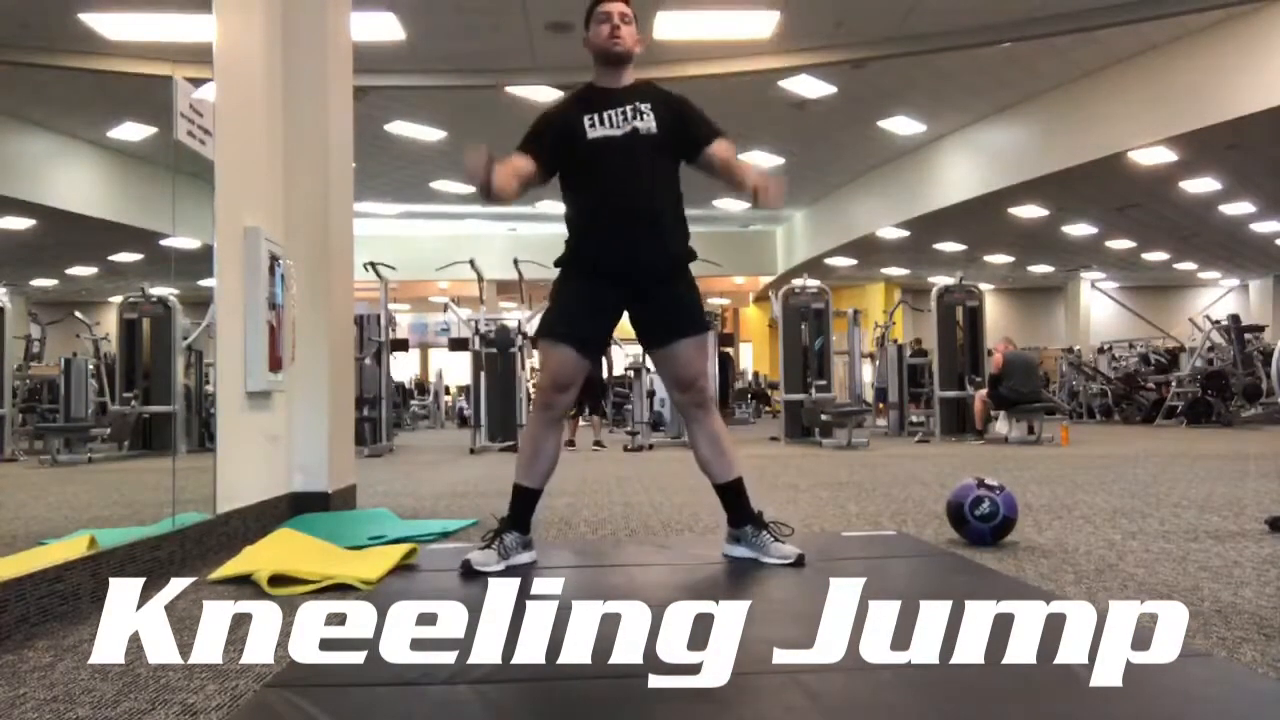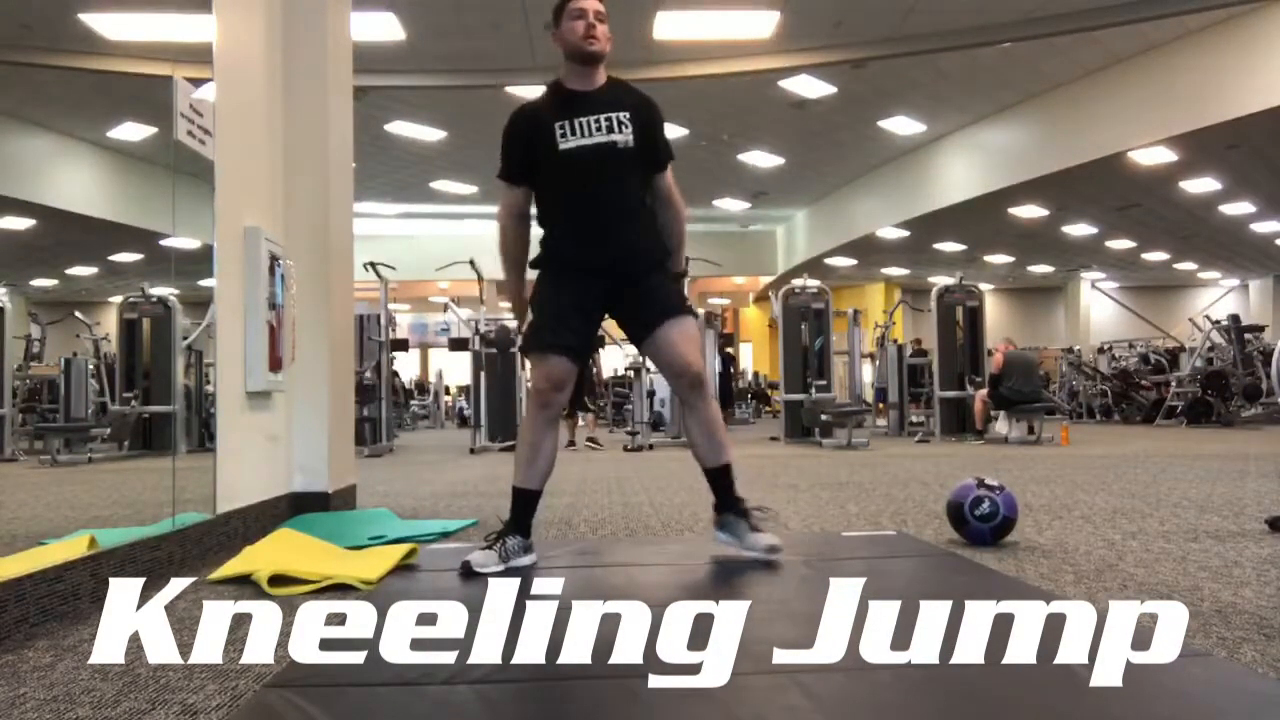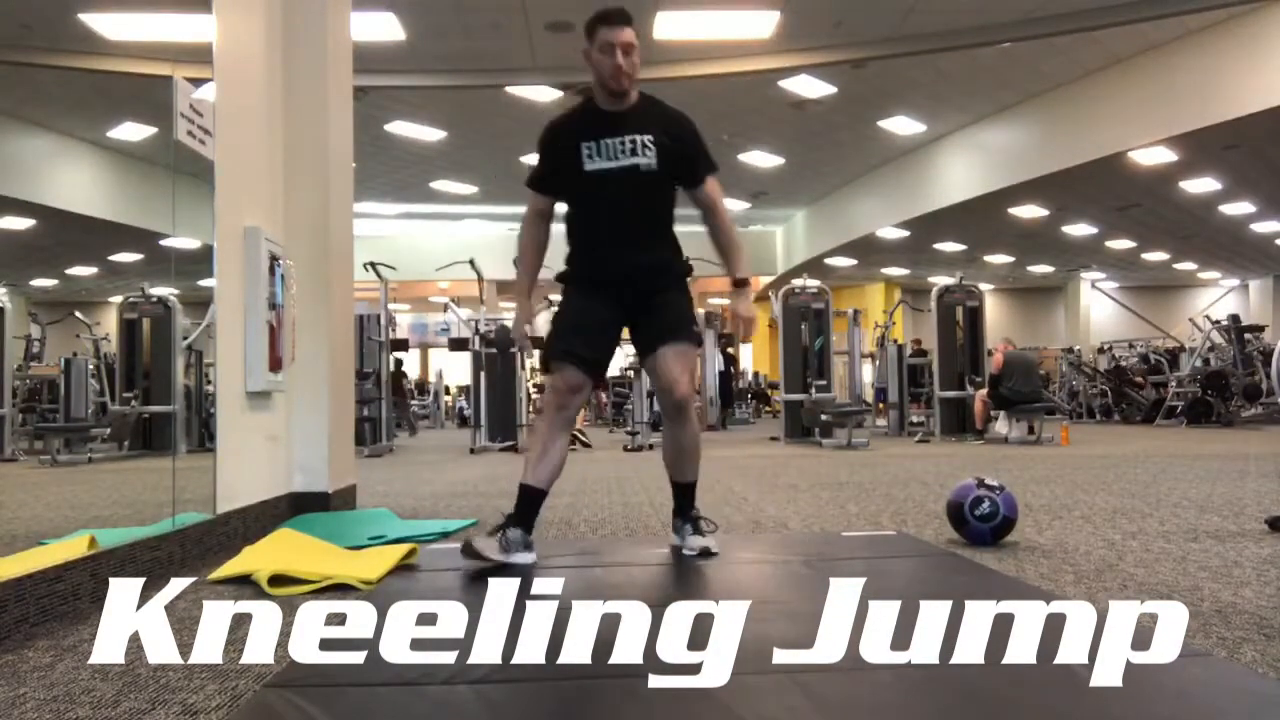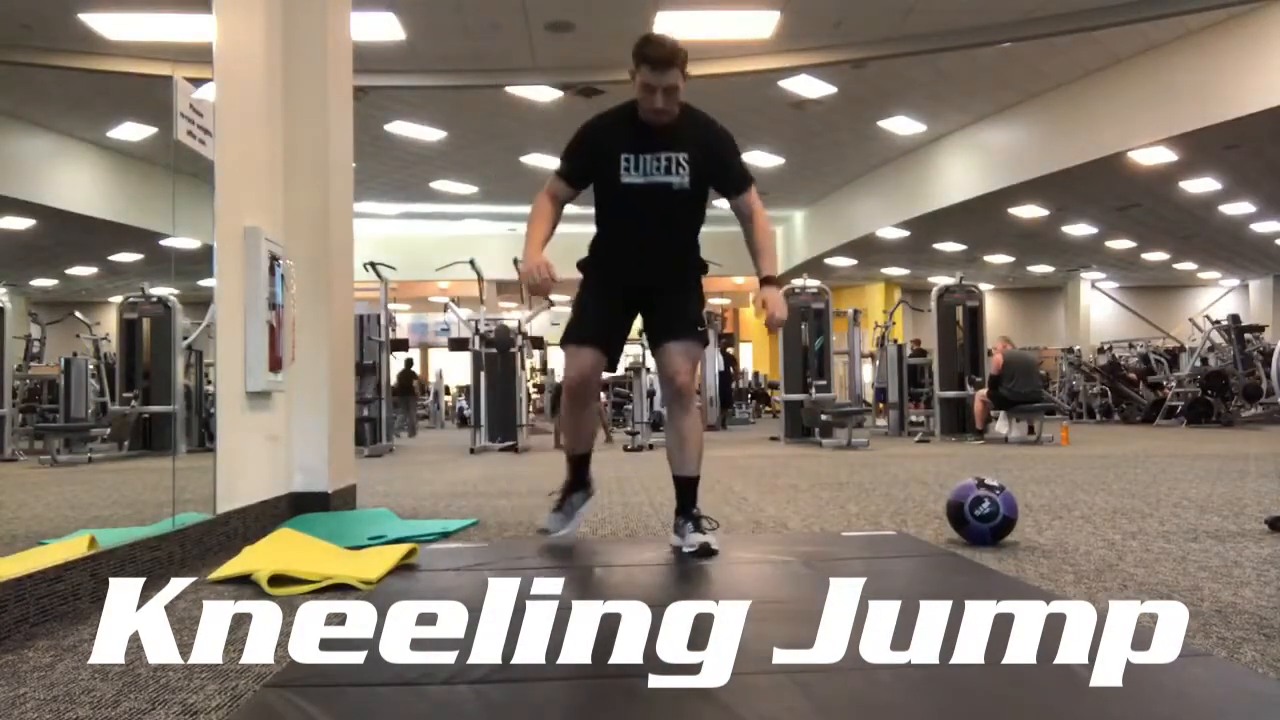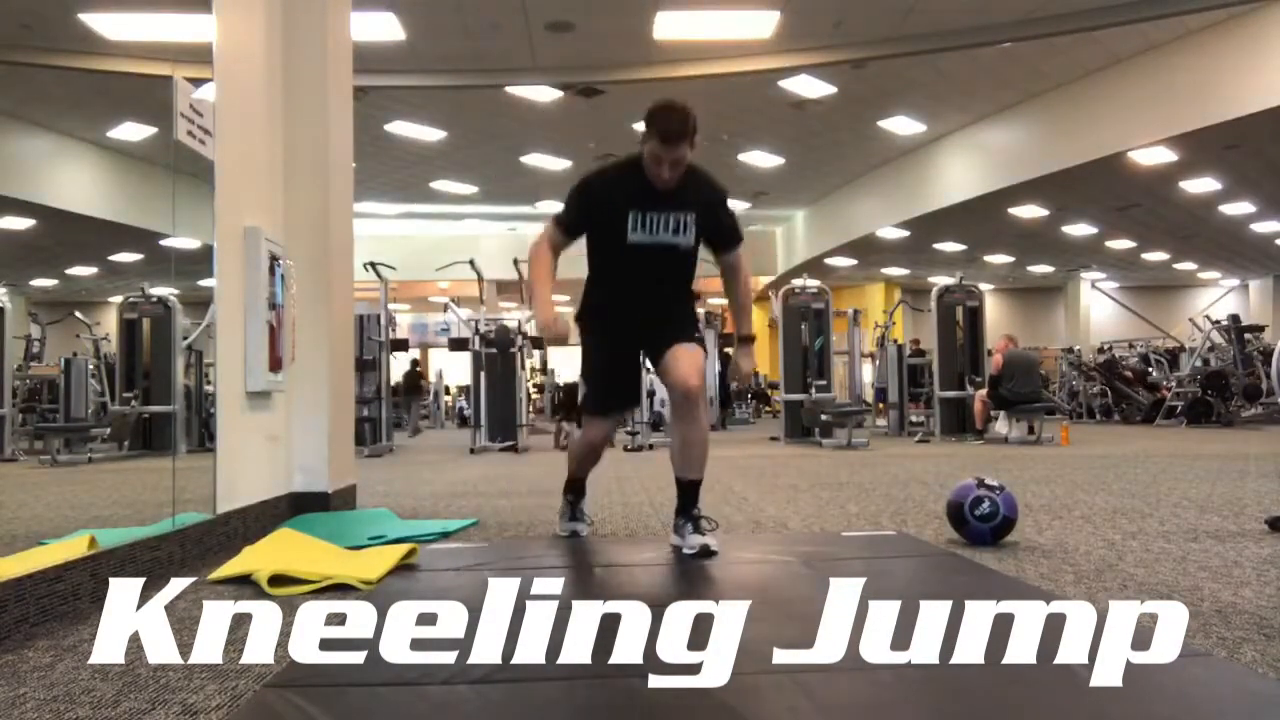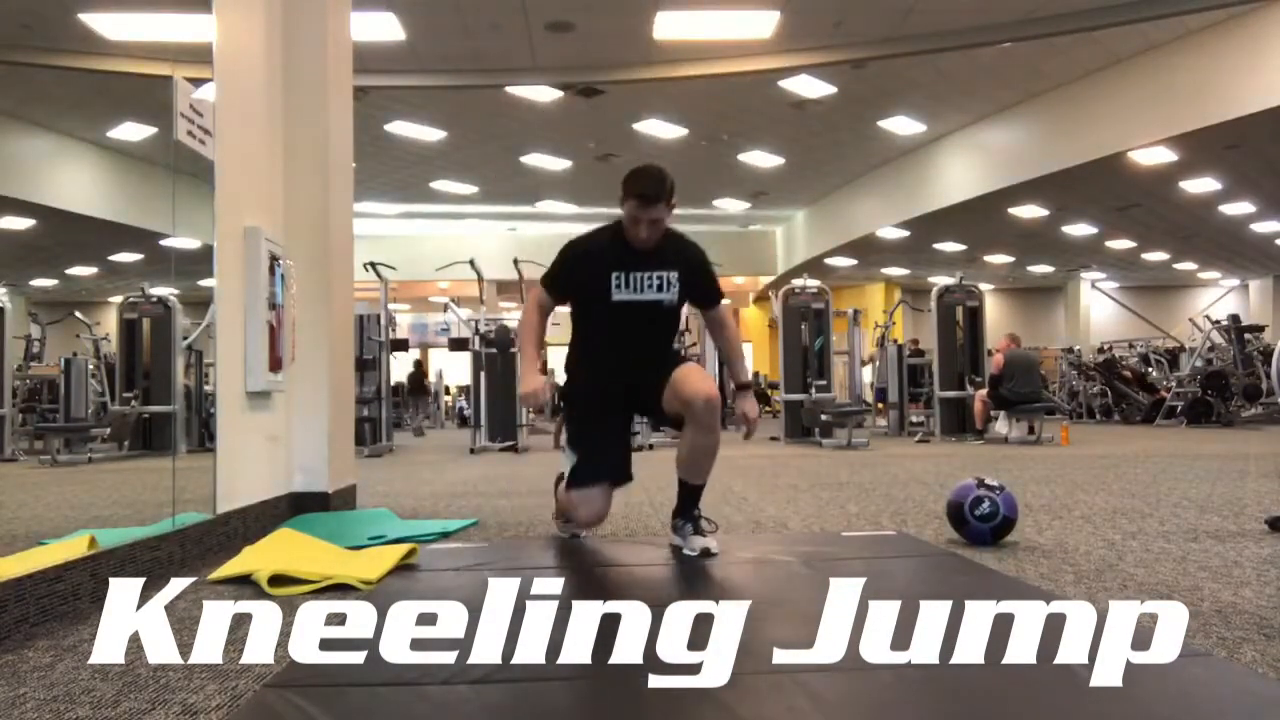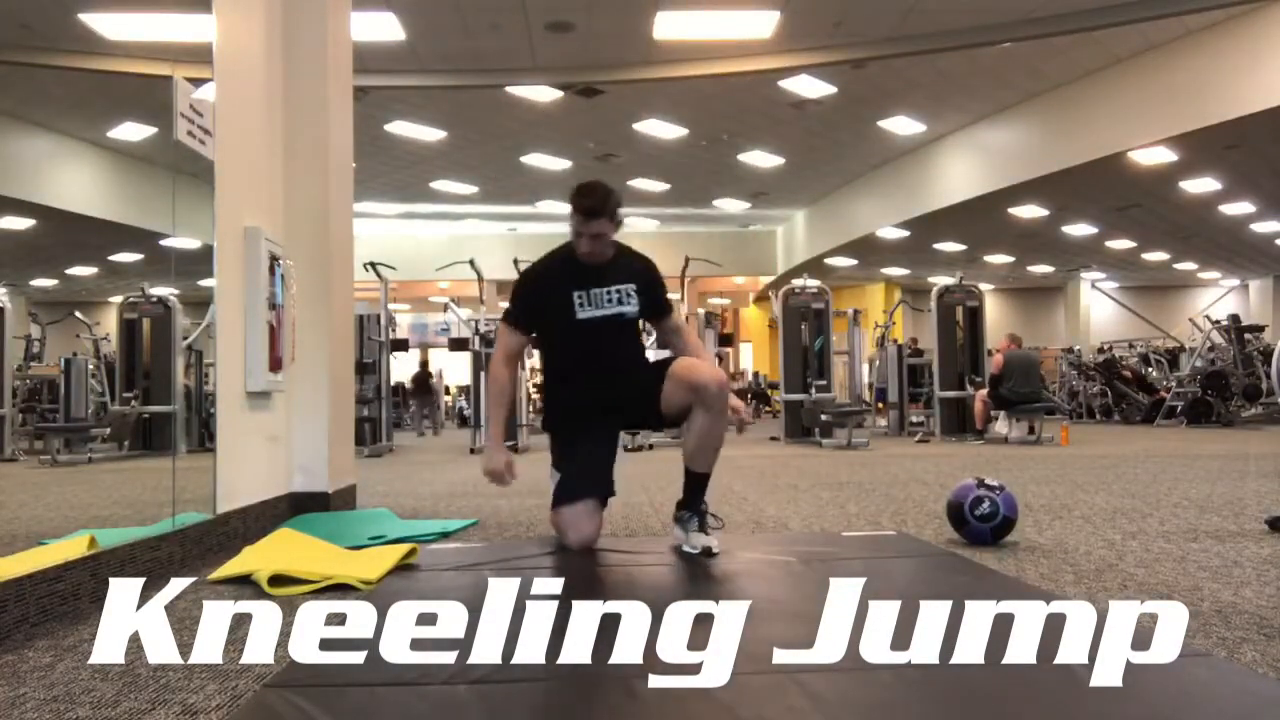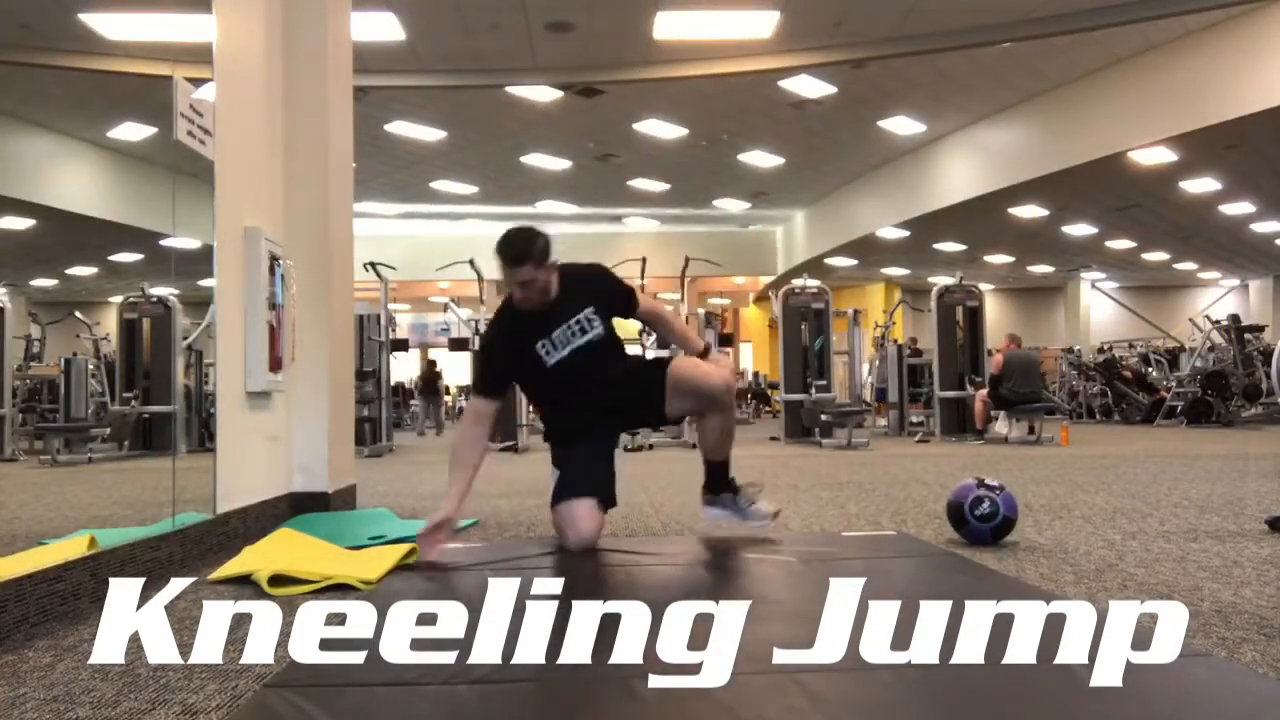
dt=0.3s
person 1, frame 1
left shoulder: (669, 106)
right shoulder: (564, 115)
left elbow: (722, 155)
right elbow: (517, 172)
left wrist: (752, 177)
right wrist: (489, 178)
left hip: (662, 269)
right hip: (588, 270)
left knee: (695, 396)
right knee: (551, 396)
left ankle: (744, 526)
right ankle: (515, 531)
person 1, frame 2
left shoulder: (638, 107)
right shoulder: (531, 120)
left elbow: (665, 195)
right elbow: (515, 210)
left wrist: (676, 272)
right wrist: (516, 293)
left hip: (643, 268)
right hip: (567, 274)
left knee: (692, 375)
right knee: (546, 394)
left ankle: (730, 510)
right ankle: (516, 534)
person 1, frame 3
left shoulder: (672, 125)
right shoulder: (564, 133)
left elbow: (713, 206)
right elbow: (538, 216)
left wrist: (739, 283)
right wrist: (525, 298)
left hip: (661, 283)
right hip: (591, 285)
left knee: (678, 396)
right knee: (562, 397)
left ankle: (686, 517)
right ankle: (519, 529)
person 1, frame 4
left shoulder: (709, 138)
right shoulder: (600, 134)
left elbow: (750, 210)
right elbow: (551, 197)
left wrist: (768, 282)
right wrist: (534, 251)
left hip: (676, 278)
right hip: (610, 275)
left knee: (680, 384)
right knee: (579, 377)
left ankle: (687, 516)
right ankle: (577, 484)
person 1, frame 5
left shoulder: (707, 196)
right shoulder: (603, 187)
left elbow: (733, 266)
right elbow: (548, 244)
left wrist: (744, 341)
right wrist: (543, 303)
left hip: (671, 311)
right hip: (609, 317)
left knee: (690, 386)
right knee: (597, 433)
left ankle: (687, 516)
right ankle: (573, 494)
person 1, frame 6
left shoulder: (686, 256)
right shoulder: (585, 253)
left elbow: (720, 320)
right elbow: (536, 308)
left wrist: (744, 389)
right wrist: (530, 372)
left hip: (656, 368)
right hip: (596, 381)
left knee: (704, 397)
right knee: (584, 514)
left ankle: (686, 517)
right ankle: (567, 489)
person 1, frame 7
left shoulder: (639, 270)
right shoulder: (541, 278)
left elbow: (675, 330)
right elbow: (505, 357)
left wrist: (722, 392)
right wrist: (494, 446)
left hip: (634, 383)
right hip: (574, 404)
left knee: (710, 381)
right knee: (579, 536)
left ankle: (691, 511)
right ankle: (563, 489)
person 1, frame 8
left shoulder: (591, 281)
right shoulder: (503, 336)
left elbow: (651, 313)
right elbow: (477, 419)
left wrist: (704, 354)
right wrist: (452, 503)
right hip: (575, 423)
left knee: (717, 384)
right knee: (580, 537)
left ankle: (719, 491)
right ankle: (570, 494)
